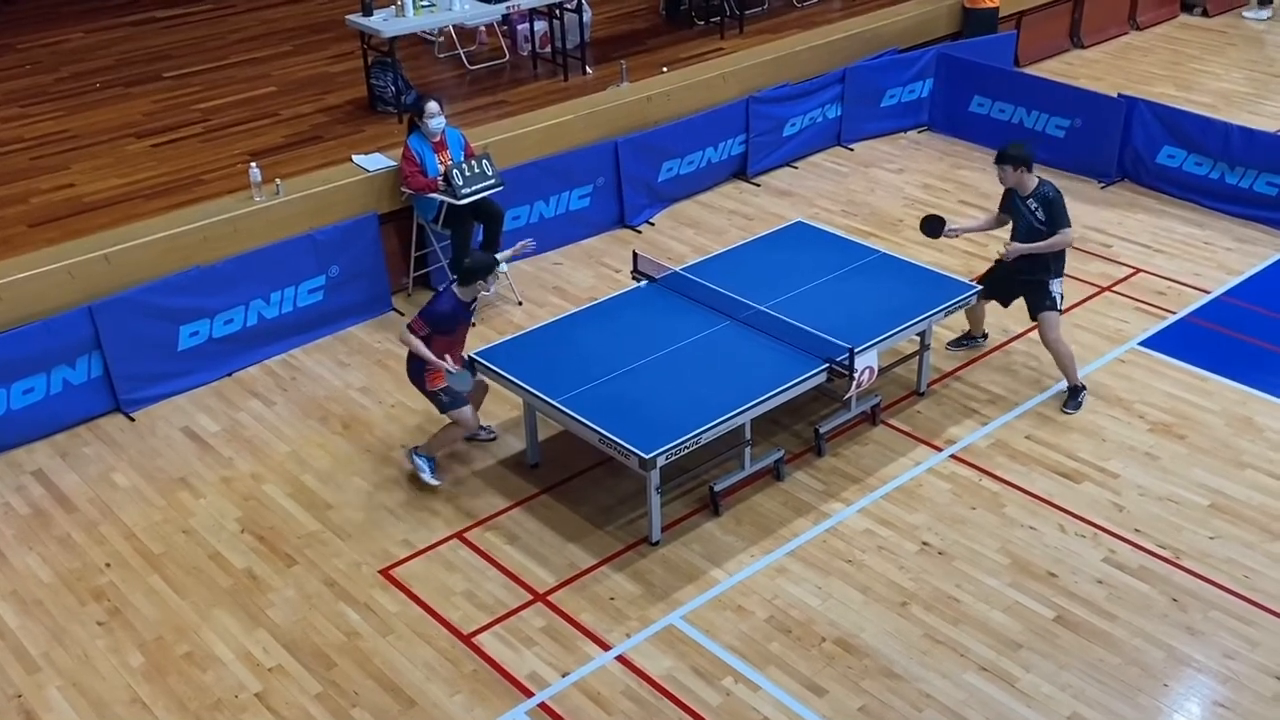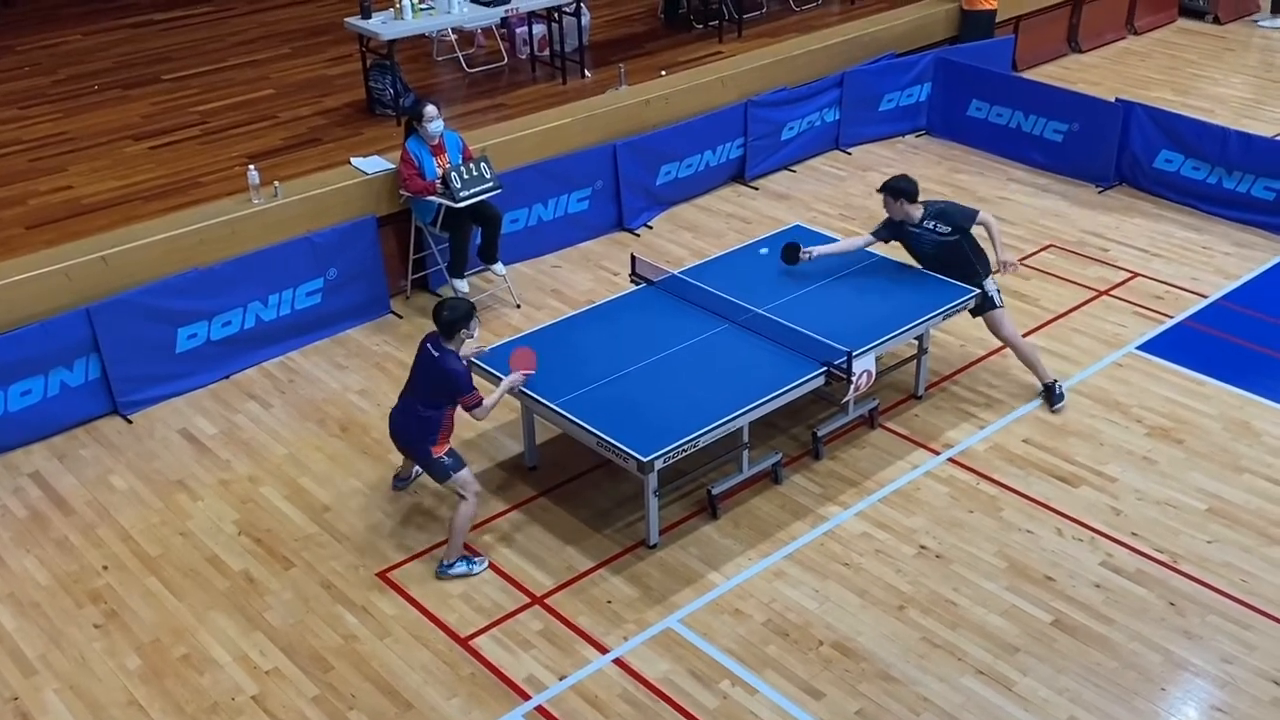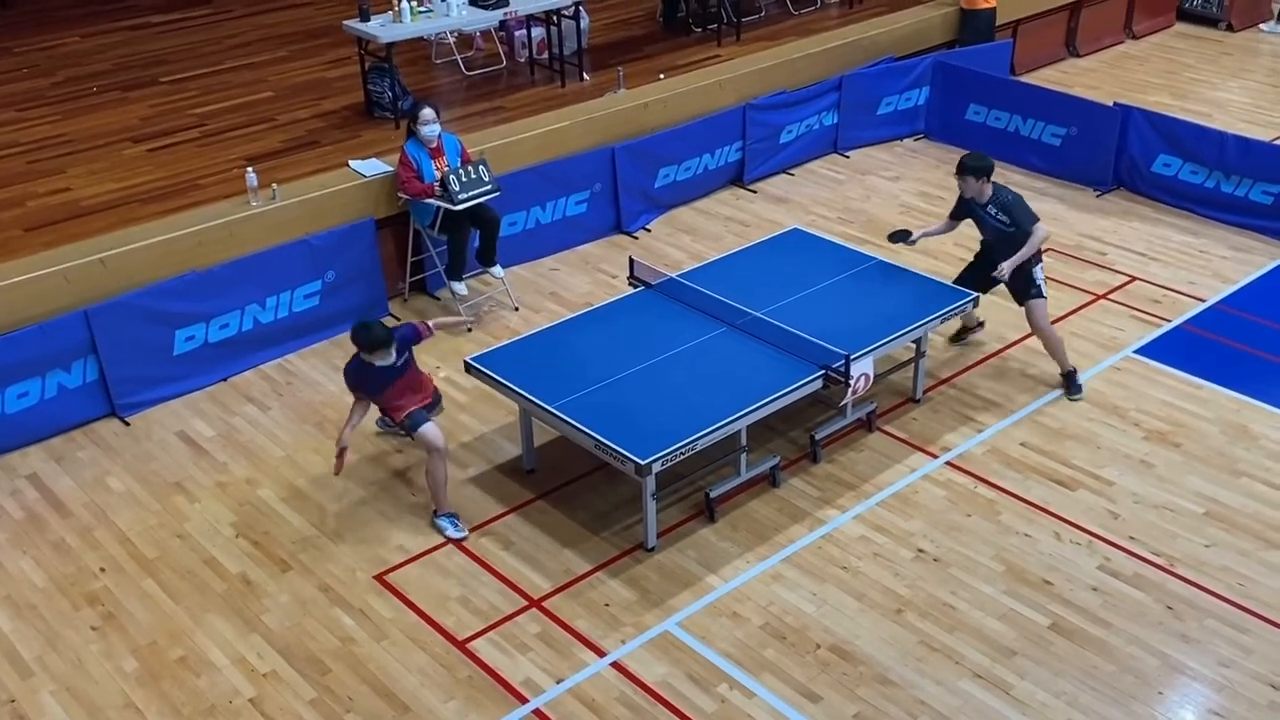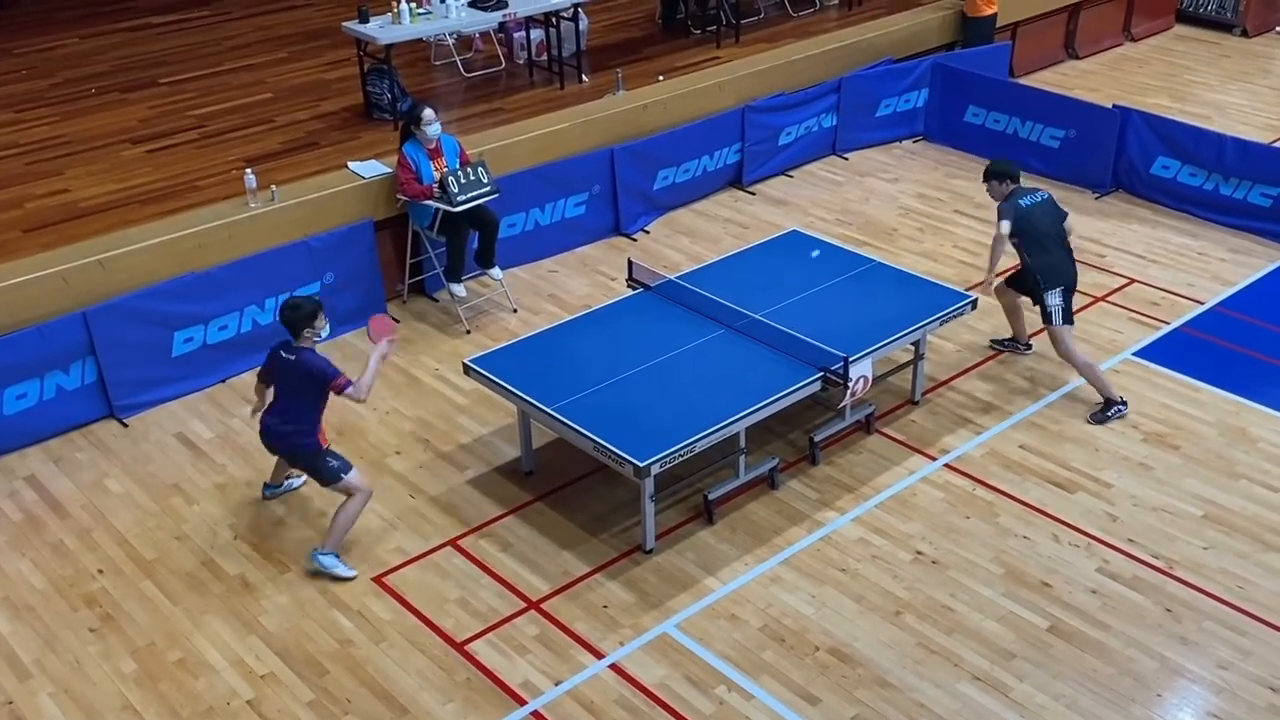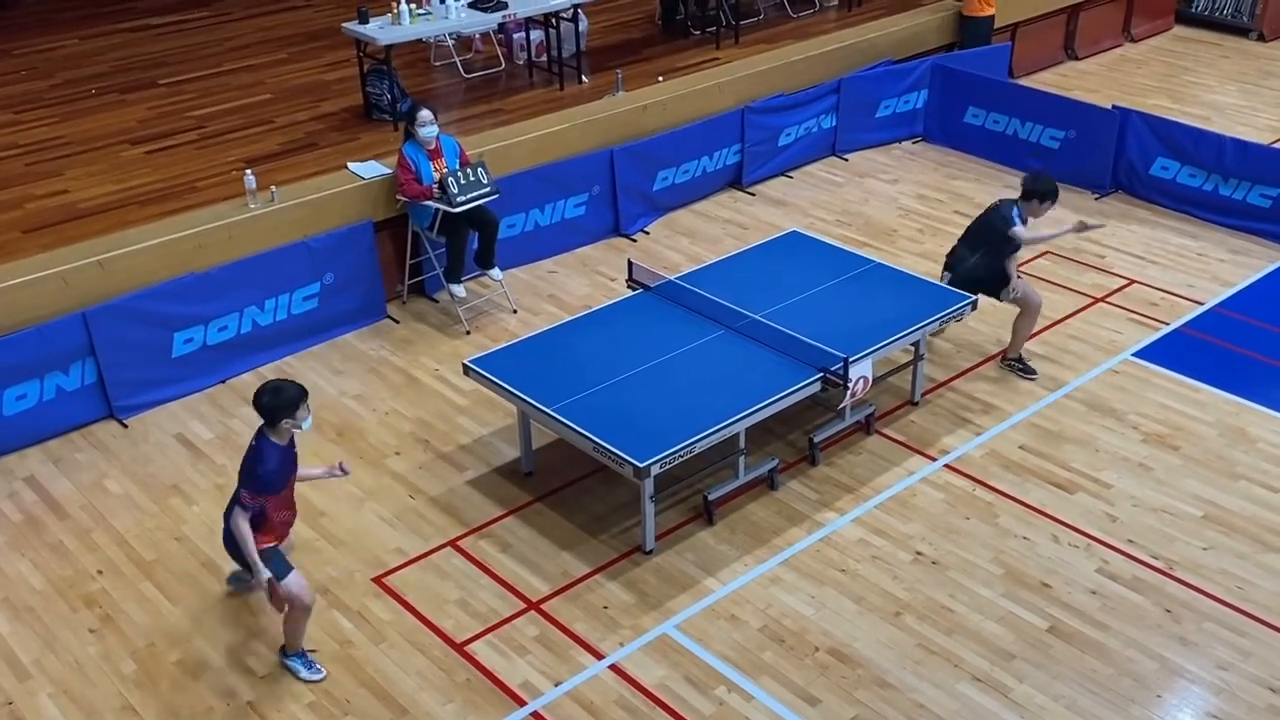
dt=0.5s
person 1, frame 1
left shoulder: (465, 284)
right shoulder: (444, 309)
left elbow: (486, 265)
right elbow: (406, 335)
left wrist: (511, 253)
right wrist: (436, 361)
left hip: (447, 361)
right hip: (429, 371)
left knee: (480, 389)
right knee: (466, 419)
left ankle: (468, 428)
right ankle: (422, 453)
person 1, frame 2
left shoulder: (431, 341)
right shoulder: (456, 371)
right elbow: (479, 412)
left wrist: (463, 354)
right wrist: (506, 385)
left hip: (400, 424)
right hip: (424, 439)
right knee: (471, 493)
left ankle: (403, 476)
right ankle: (451, 561)
person 1, frame 3
left shoulder: (402, 334)
right shoulder: (356, 372)
left elbow: (431, 326)
right elbow: (362, 401)
left wrist: (461, 321)
right wrist: (348, 430)
left hip: (423, 390)
right hip: (401, 406)
left knee: (434, 411)
right knee: (437, 446)
left ankle: (392, 423)
right ankle: (443, 513)
person 1, frame 4
left shoulder: (278, 352)
right shoulder: (316, 365)
left elbow: (262, 384)
right elbow: (360, 394)
left wrist: (260, 404)
right wrist: (376, 355)
left hip: (271, 434)
right hip: (303, 445)
right knee: (362, 490)
left ankle: (274, 485)
right ankle: (325, 553)
person 1, frame 5
left shoulder: (279, 438)
right shoulder: (266, 467)
right elbow: (238, 520)
left wrist: (327, 472)
right wrist: (259, 568)
left hip: (270, 527)
right hip: (251, 540)
right knee: (303, 600)
left ankle: (242, 578)
right ankle: (293, 653)
person 2, frame 1
left shoulder: (1049, 196)
right shoulder: (1012, 192)
left elbow: (1067, 237)
right elbow: (1000, 219)
left wrist: (1024, 248)
right wrist: (964, 228)
left hip: (1044, 273)
right hip: (1015, 263)
left knee: (1050, 337)
left ankle: (1077, 387)
right ankle: (977, 335)
person 2, frame 2
left shoulder: (943, 211)
right shoulder: (896, 223)
left elbow: (987, 219)
right elbow: (862, 242)
left wrist: (1001, 253)
right wrist: (818, 251)
left hip: (973, 276)
right hip: (938, 276)
left knee: (1007, 335)
left ankle: (1050, 384)
person 2, frame 3
left shoulder: (1008, 201)
right shoulder: (968, 199)
left elbow: (1042, 232)
right elbow: (950, 223)
left wrist: (1012, 262)
right wrist: (921, 234)
left hip: (1022, 262)
right hip: (992, 257)
left knee: (1041, 324)
left ankle: (1068, 372)
right ankle: (972, 324)
person 2, frame 4
left shoulder: (1009, 206)
right shoulder: (1042, 195)
left elbow: (1002, 234)
right elbow: (1068, 229)
left wrist: (990, 272)
left hip: (1053, 280)
right hip: (1043, 270)
left knee: (1065, 349)
right knee: (1003, 291)
left ankle: (1114, 401)
right ankle: (1020, 340)
person 2, frame 5
left shoulder: (1017, 215)
right shoulder: (1006, 212)
left elbow: (1010, 254)
right elbow: (1025, 238)
left wrist: (1013, 278)
right wrist: (1069, 229)
left hip: (989, 270)
right hip: (960, 270)
left knee: (1033, 302)
left ankle: (1011, 357)
person 3, frame 1
left shoulder: (454, 135)
right shoulder: (413, 145)
right elbow: (410, 180)
right wrist: (435, 184)
right hip: (435, 201)
left knee: (495, 213)
right knee: (464, 222)
left ankle: (490, 255)
right ankle: (459, 270)
person 3, frame 2
left shoulder: (453, 138)
right shoulder: (411, 148)
left elbow: (470, 163)
right elbow: (409, 183)
right wrist: (432, 187)
right hip: (433, 204)
left knee: (493, 215)
right knee: (462, 224)
left ankle: (489, 257)
right ankle: (456, 273)
person 3, frame 3
left shoulder: (451, 141)
right shoulder: (410, 151)
right elbow: (407, 185)
right wrist: (431, 189)
right hip: (431, 207)
left knee: (492, 218)
right knee: (461, 226)
left ankle: (487, 260)
right ankle: (454, 276)
person 3, frame 4
left shoulder: (450, 142)
right shoulder: (409, 152)
right elbow: (406, 186)
right wrist: (430, 191)
right hip: (430, 208)
left knee: (490, 220)
right knee: (460, 227)
left ankle: (486, 261)
right ankle: (453, 277)
person 3, frame 5
left shoulder: (450, 143)
right shoulder: (408, 153)
right elbow: (406, 187)
right wrist: (429, 192)
right hip: (430, 209)
left knee: (490, 220)
right knee: (460, 228)
left ankle: (485, 262)
right ankle: (453, 277)
